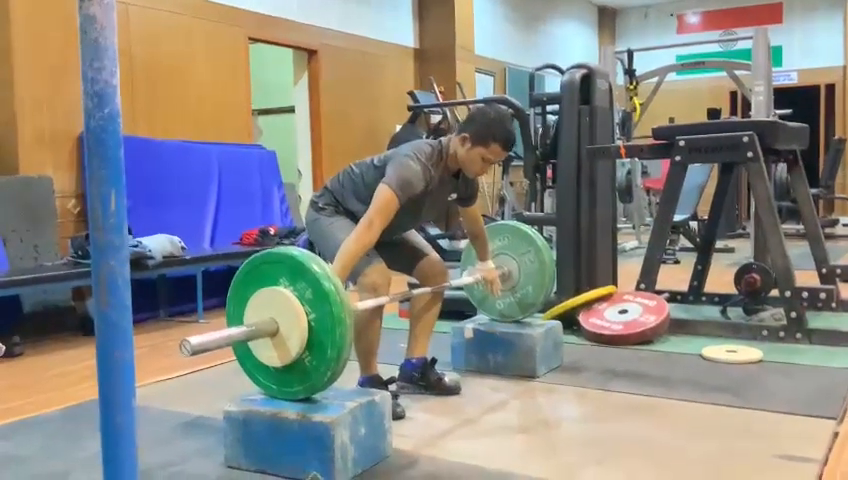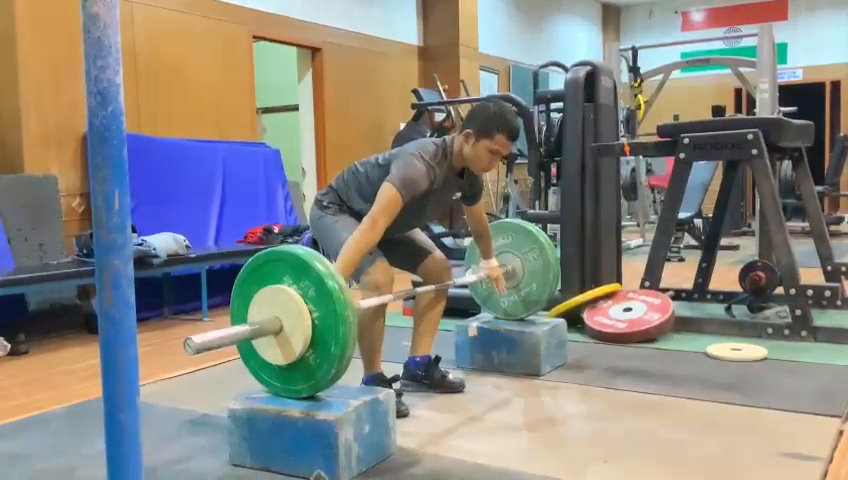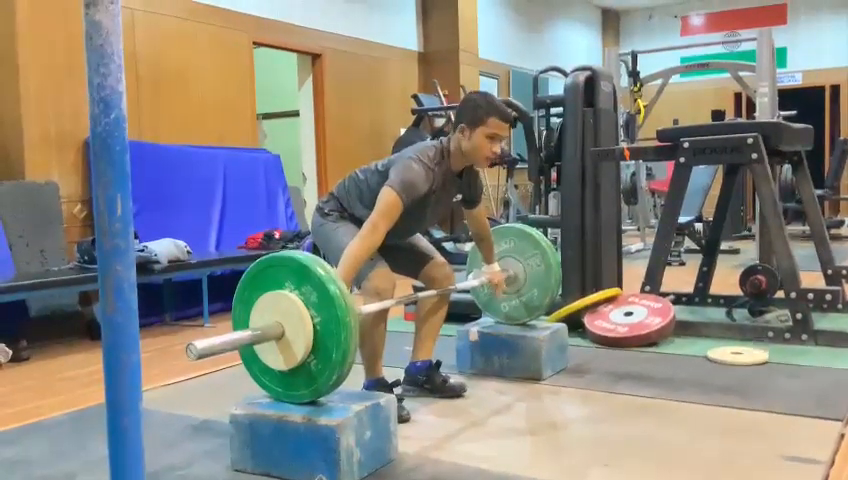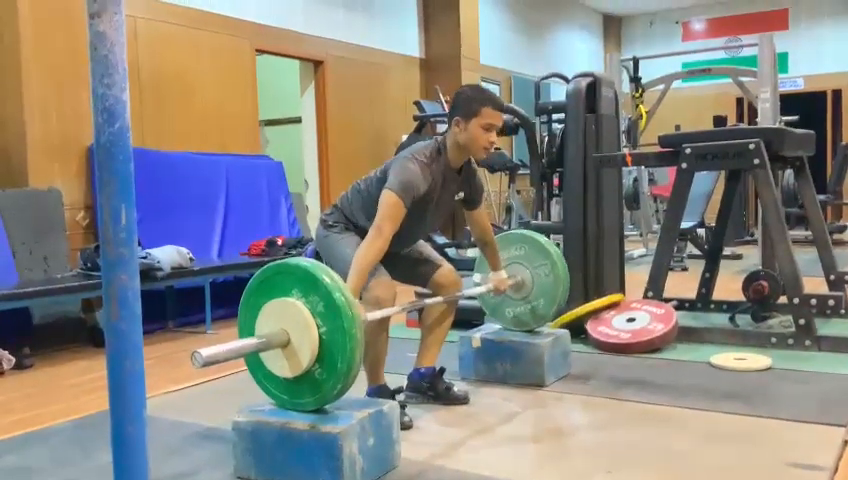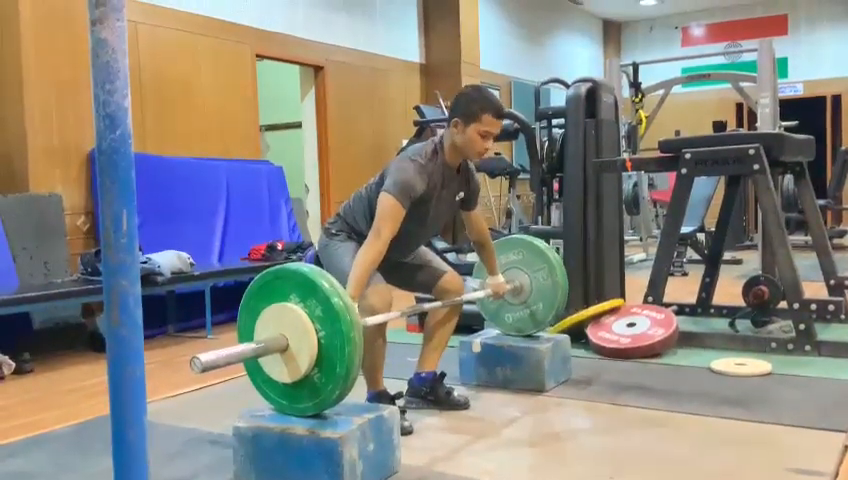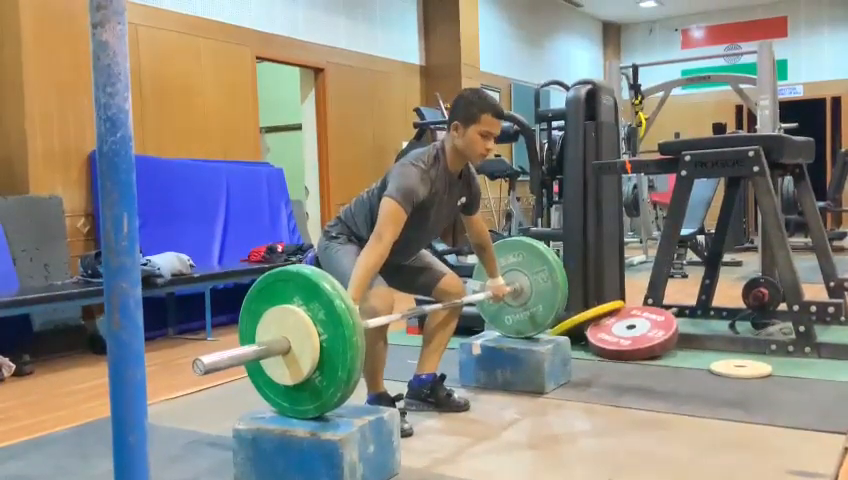
dt=0.5s
person 1, frame 1
left shoulder: (464, 177)
right shoulder: (415, 165)
left elbow: (474, 226)
right elbow: (369, 226)
left wrist: (486, 264)
left hip: (383, 220)
right hip: (333, 212)
left knee: (435, 272)
right knee: (376, 280)
left ankle: (414, 369)
right ankle: (370, 383)
person 1, frame 2
left shoulder: (470, 175)
right shoulder: (419, 163)
left elbow: (479, 224)
right elbow: (372, 224)
left wrist: (489, 263)
left hip: (387, 218)
right hip: (337, 211)
left knee: (439, 269)
right knee: (379, 278)
left ankle: (418, 367)
right ankle: (373, 381)
person 1, frame 3
left shoulder: (468, 176)
right shoulder: (419, 167)
left elbow: (480, 230)
right elbow: (373, 230)
left wrist: (492, 267)
left hip: (390, 226)
right hip: (338, 217)
left knee: (442, 276)
right knee: (380, 284)
left ankle: (419, 372)
right ankle: (374, 387)
person 1, frame 4
left shoulder: (468, 175)
right shoulder: (417, 167)
left elbow: (482, 232)
right elbow: (379, 233)
left wrist: (498, 273)
left hip: (396, 237)
right hip: (343, 229)
left knee: (448, 281)
right knee: (381, 293)
left ankle: (423, 379)
right ankle: (378, 394)
person 1, frame 5
left shoulder: (466, 176)
right shoulder: (413, 168)
left elbow: (479, 234)
right elbow: (378, 237)
left wrist: (495, 276)
right wrist: (348, 302)
left hip: (398, 246)
right hip: (347, 238)
left knee: (452, 287)
right knee: (376, 301)
left ankle: (423, 384)
right ankle: (377, 399)
person 1, frame 6
left shoulder: (467, 180)
right shoulder: (416, 173)
left elbow: (479, 237)
right elbow: (379, 241)
left wrist: (495, 279)
right wrist: (349, 305)
left hip: (399, 248)
right hip: (346, 241)
left knee: (452, 289)
right knee: (378, 304)
left ankle: (423, 386)
right ankle: (378, 401)
